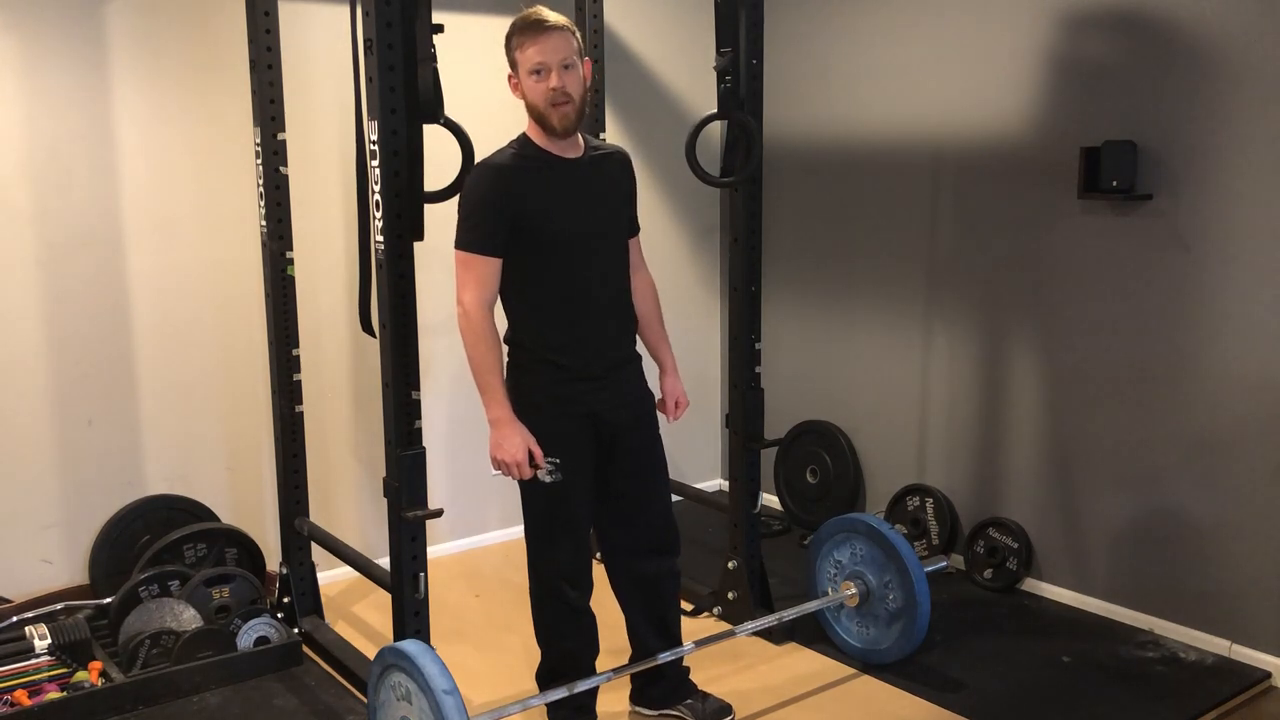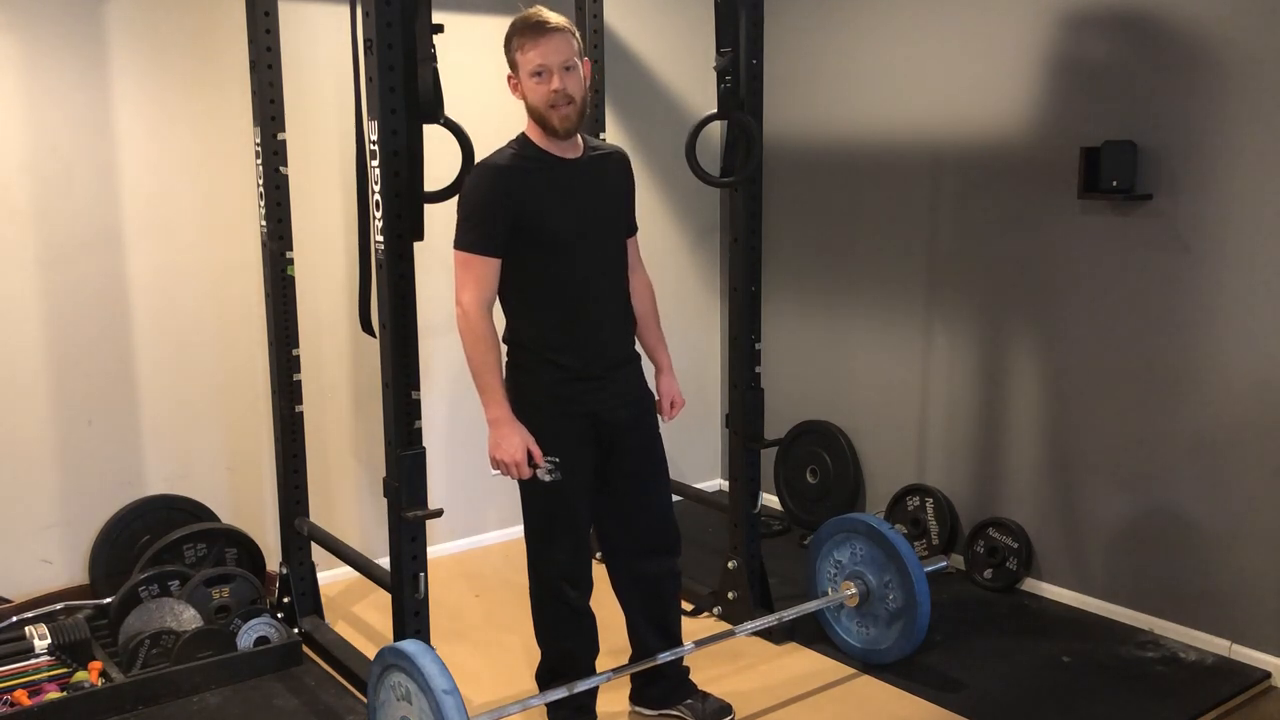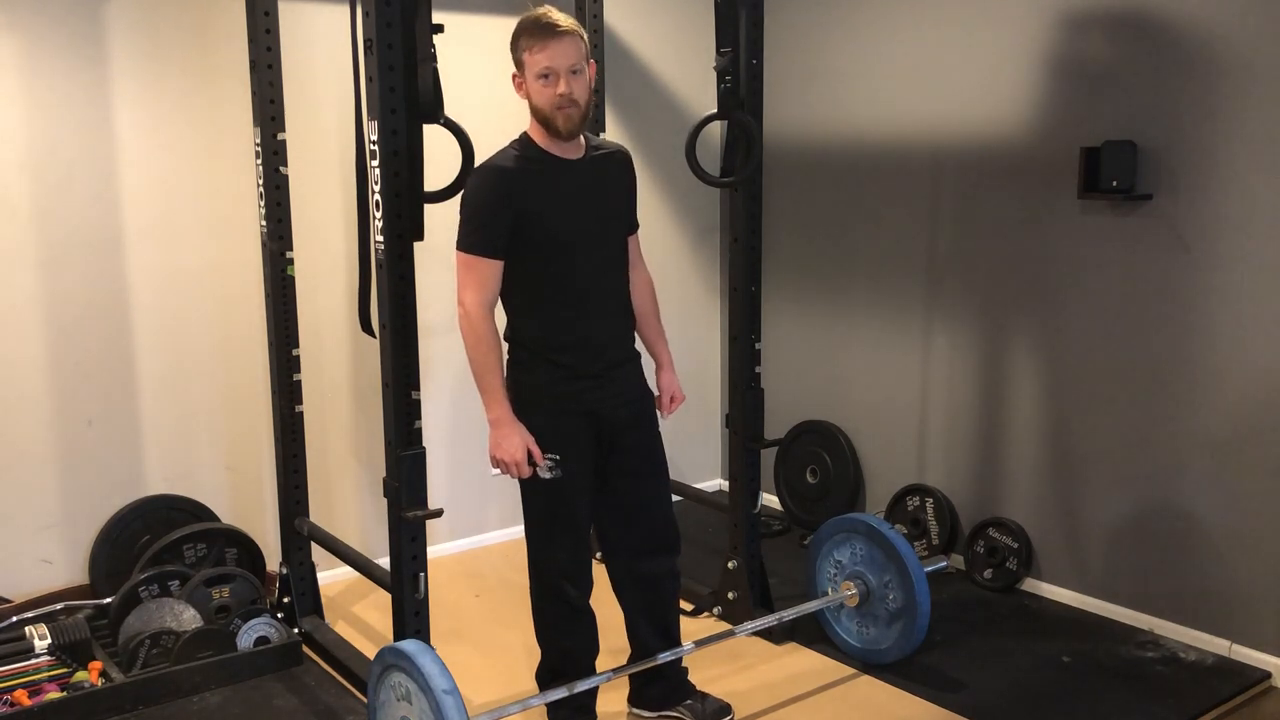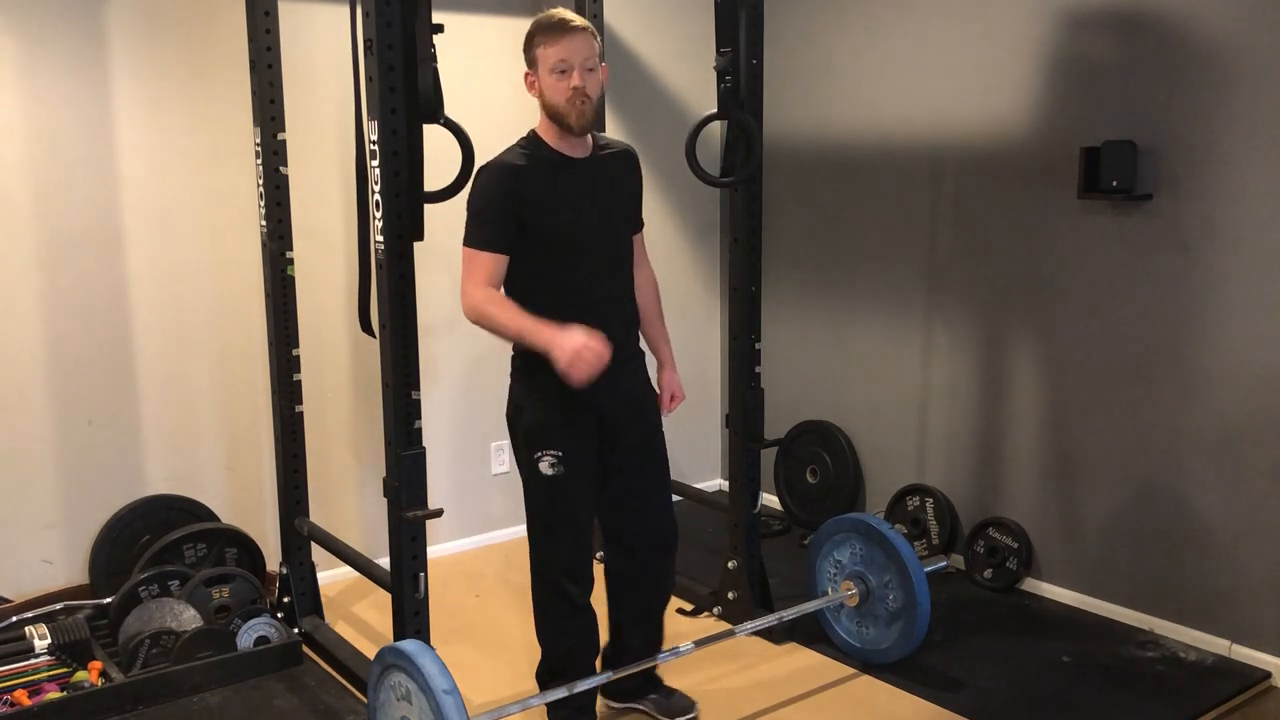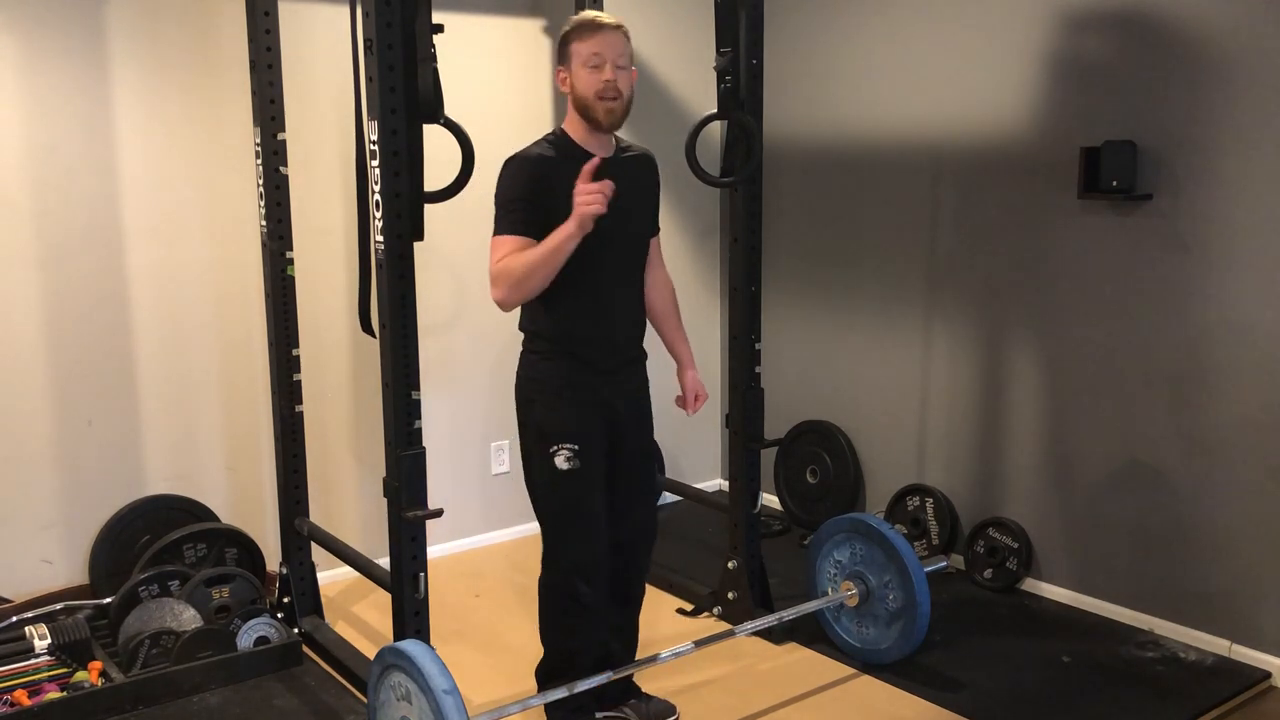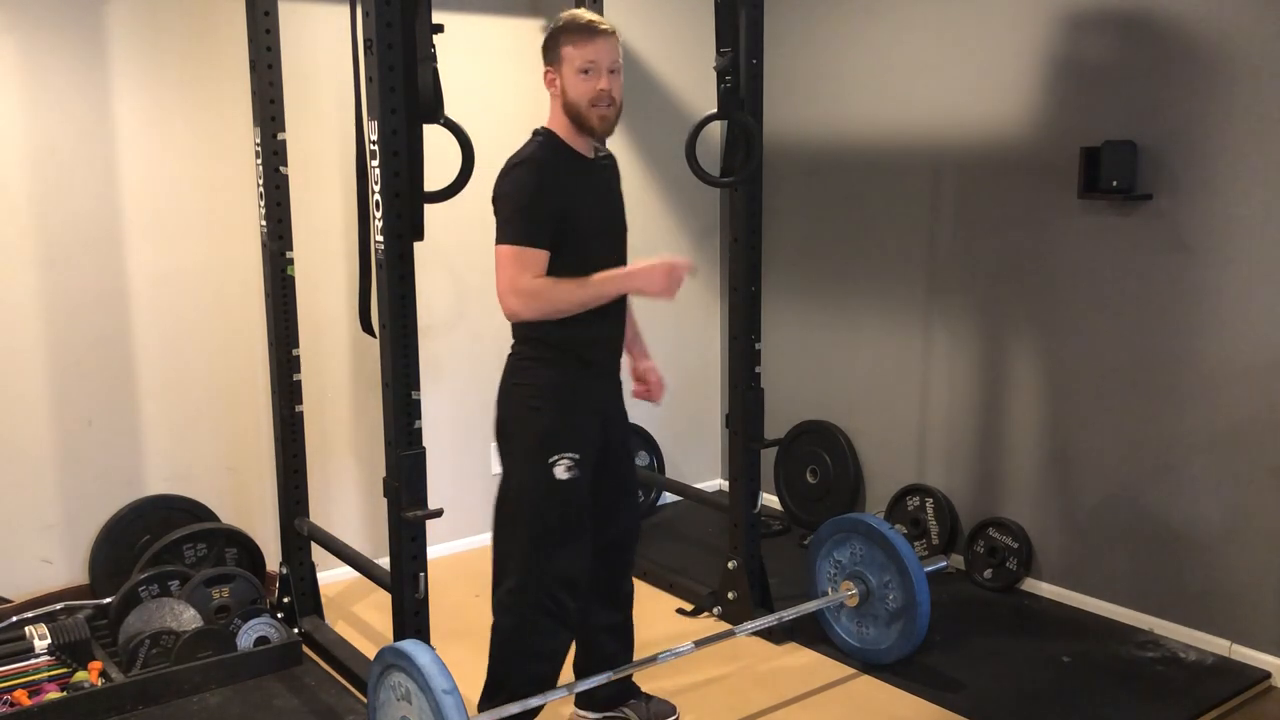
dt=0.4s
person 1, frame 1
left shoulder: (614, 165)
right shoulder: (498, 179)
right elbow: (474, 304)
left wrist: (667, 366)
right wrist: (502, 419)
left hip: (624, 390)
right hip: (549, 403)
left knee: (650, 539)
right knee: (562, 563)
person 1, frame 2
left shoulder: (613, 165)
right shoulder: (498, 179)
right elbow: (473, 304)
left wrist: (663, 366)
right wrist: (501, 419)
left hip: (623, 390)
right hip: (548, 403)
left knee: (651, 539)
right knee: (562, 563)
person 1, frame 3
left shoulder: (615, 164)
right shoulder: (500, 180)
right elbow: (475, 306)
left wrist: (663, 362)
right wrist: (502, 418)
left hip: (623, 387)
right hip: (549, 401)
left knee: (650, 538)
right knee: (562, 563)
person 1, frame 4
left shoulder: (622, 162)
right shoulder: (507, 177)
right elbow: (479, 296)
left wrist: (664, 359)
right wrist: (552, 338)
left hip: (625, 382)
right hip: (552, 398)
left knee: (649, 535)
right knee: (564, 559)
person 1, frame 5
left shoulder: (641, 167)
right shoulder: (533, 169)
right elbow: (505, 288)
left wrist: (685, 360)
right wrist: (577, 221)
left hip: (626, 380)
right hip: (558, 386)
left knee: (630, 542)
right knee: (575, 553)
person 1, frame 6
left shoulder: (604, 166)
right shoulder: (531, 171)
right elbow: (521, 296)
left wrist: (636, 351)
right wrist: (632, 278)
left hip: (597, 385)
right hip: (545, 392)
left knee: (613, 542)
right knee: (545, 568)
